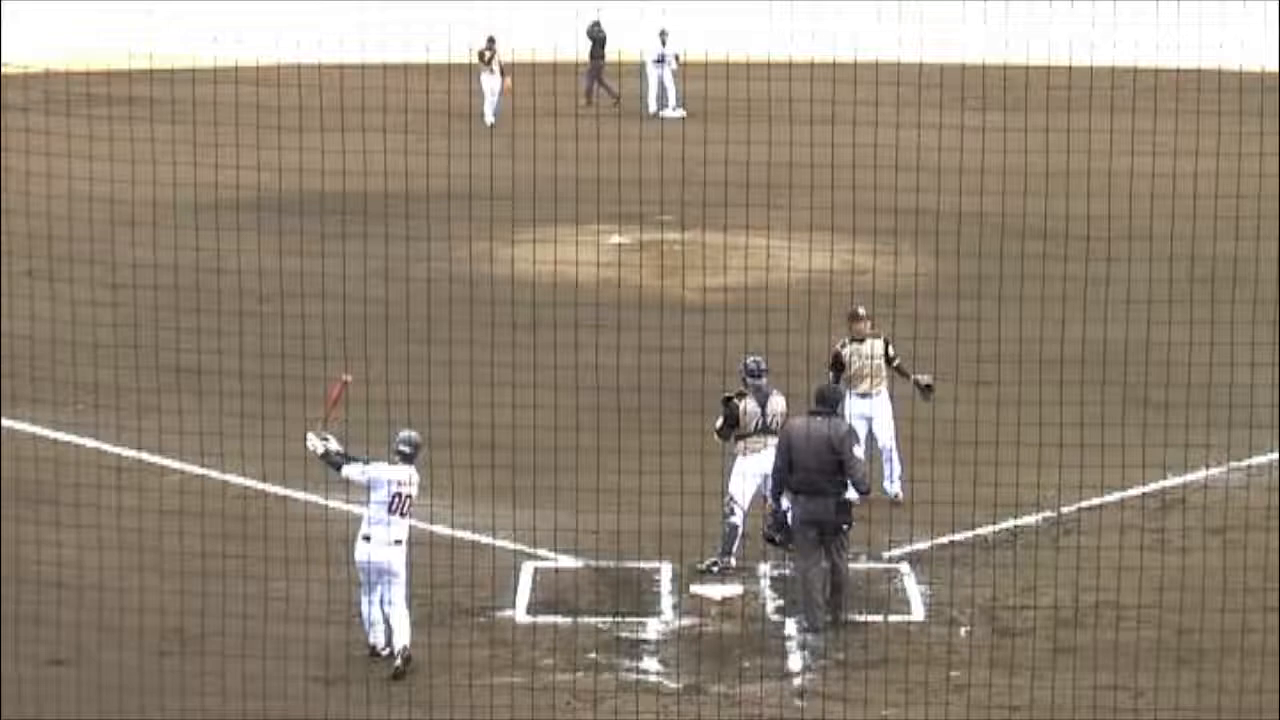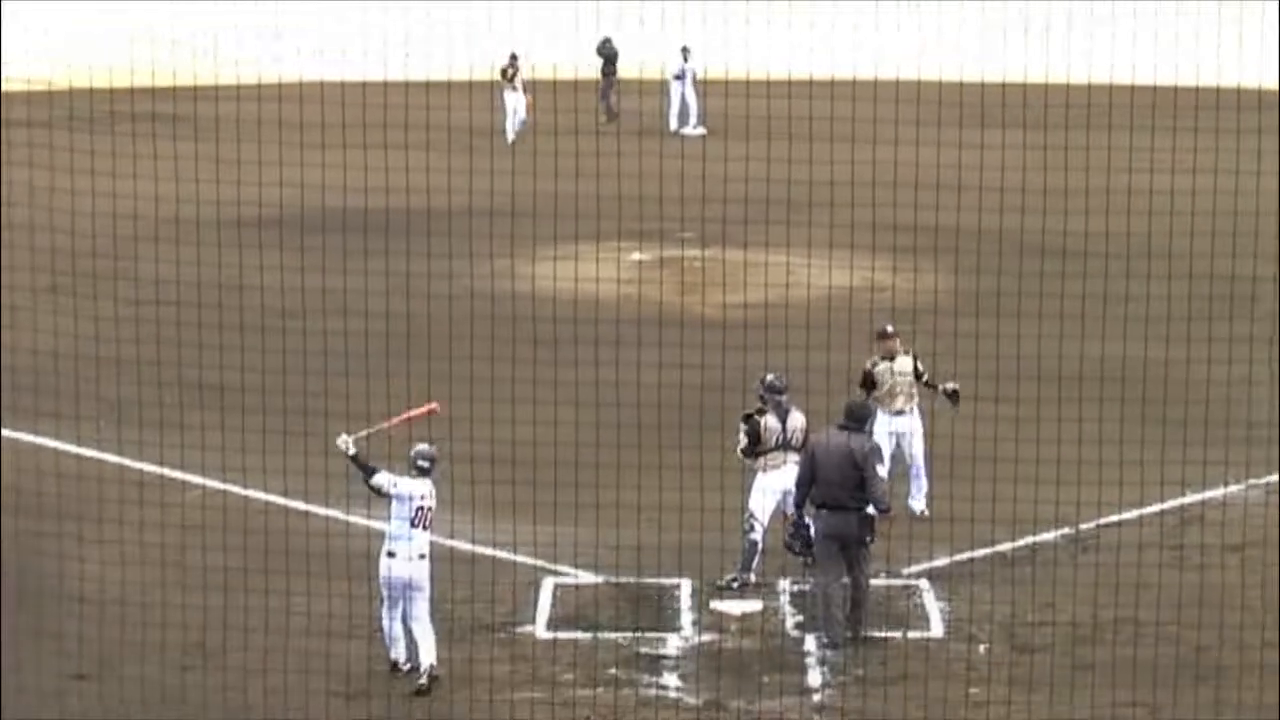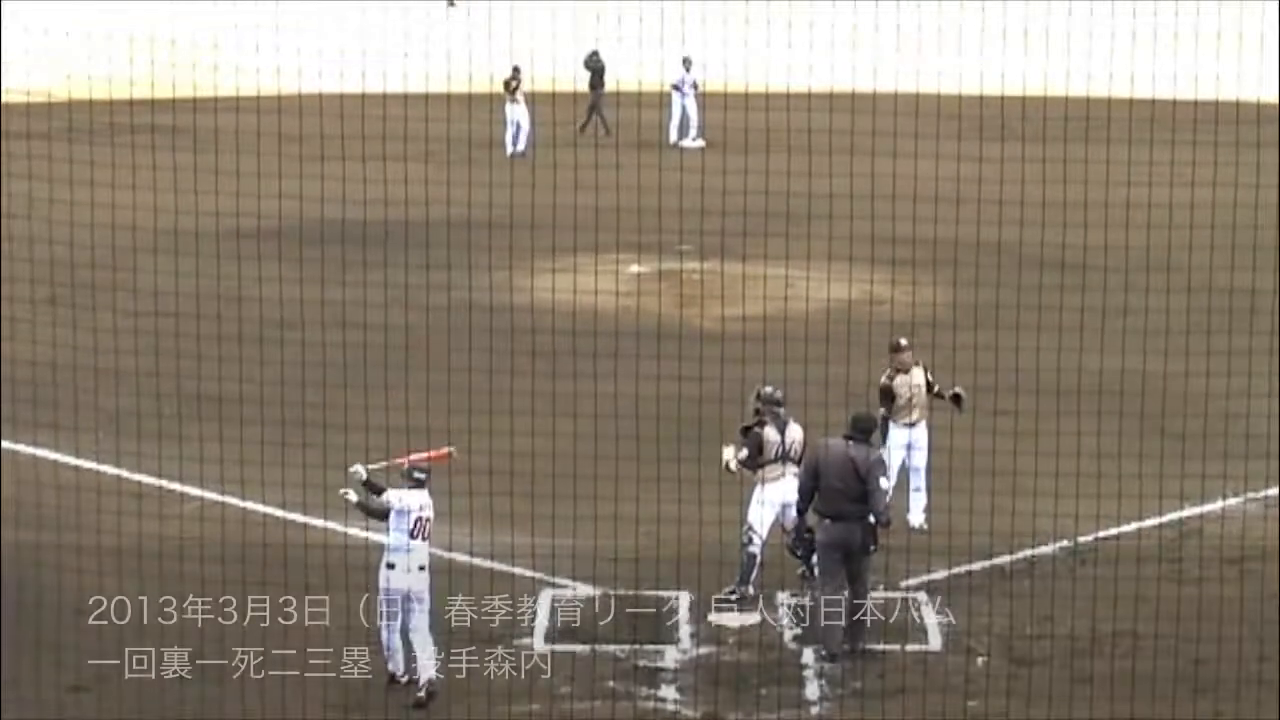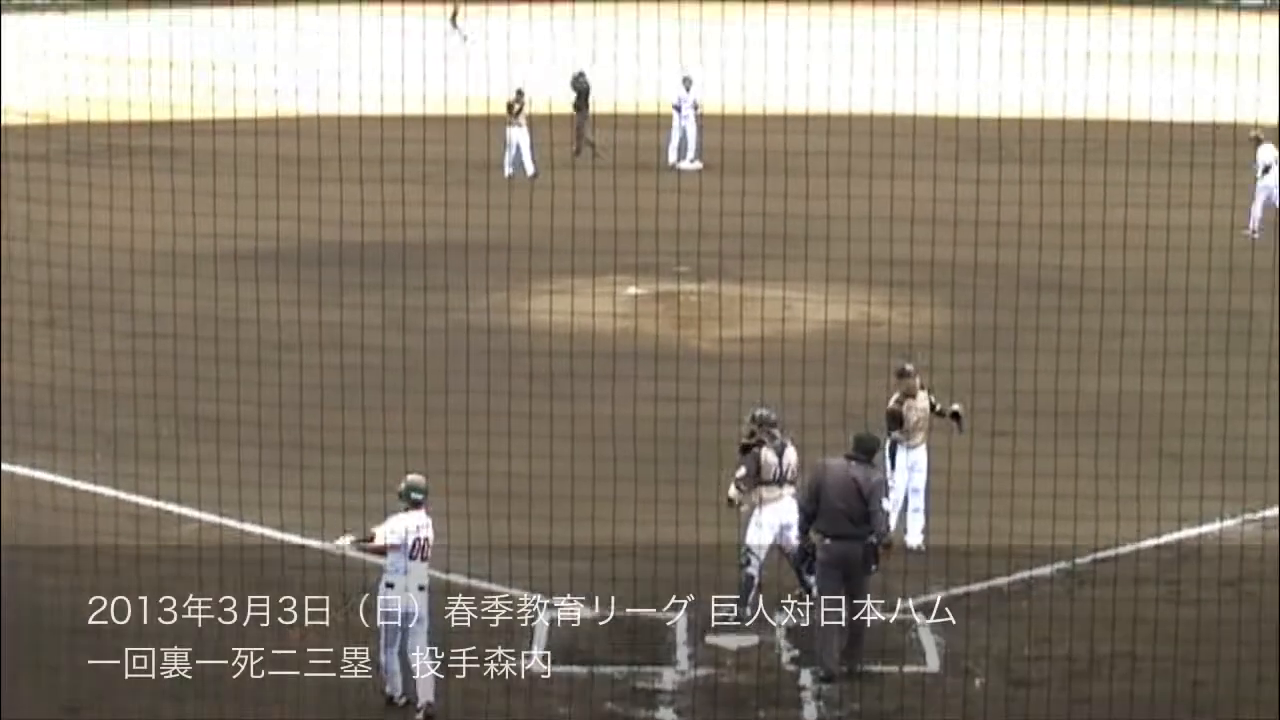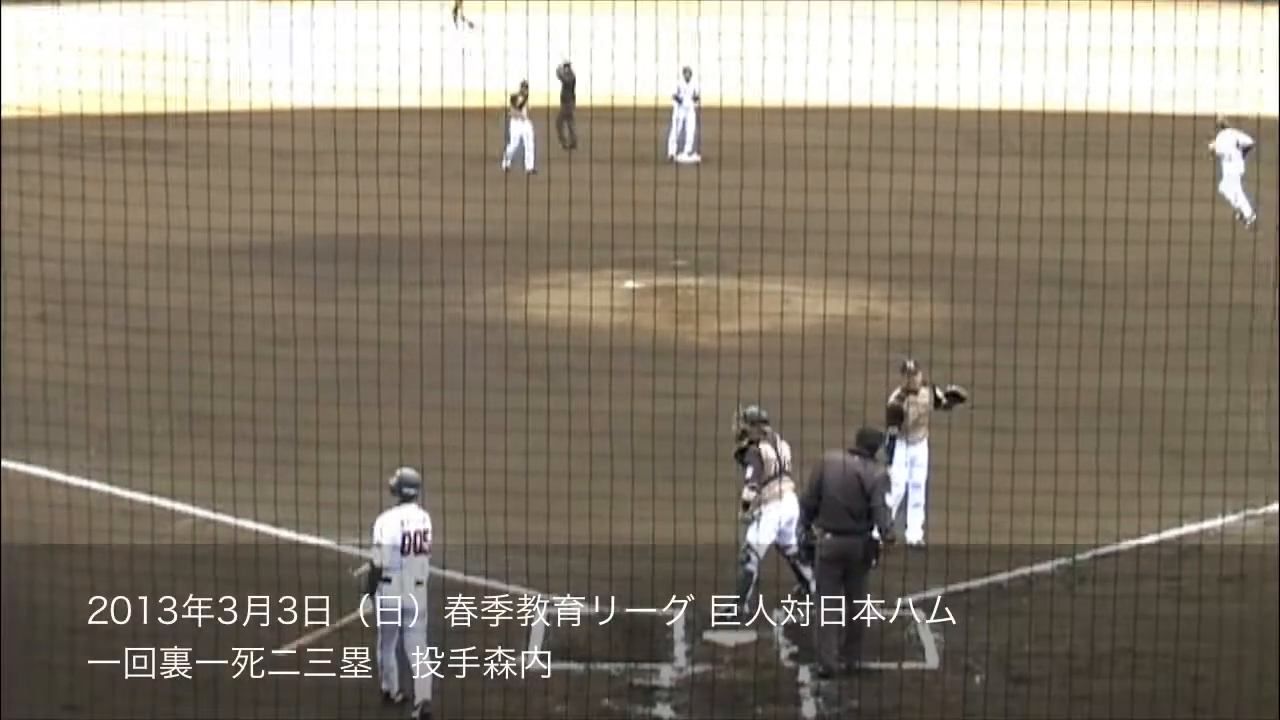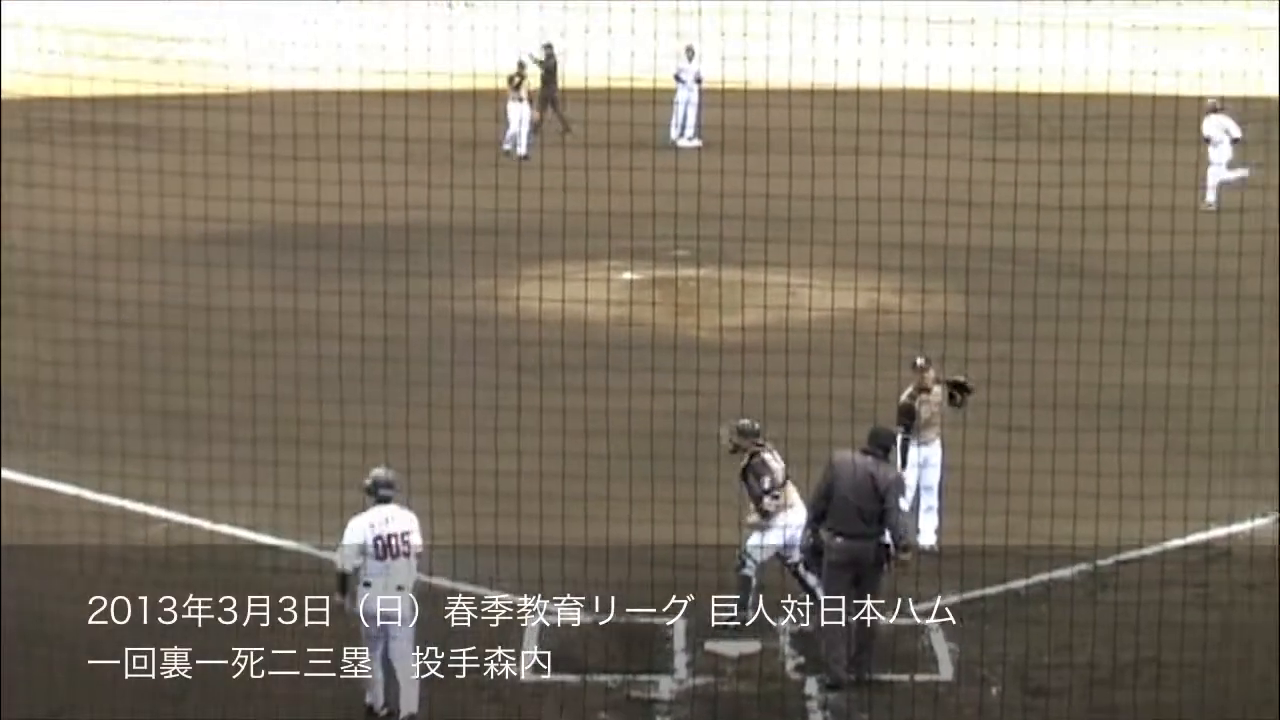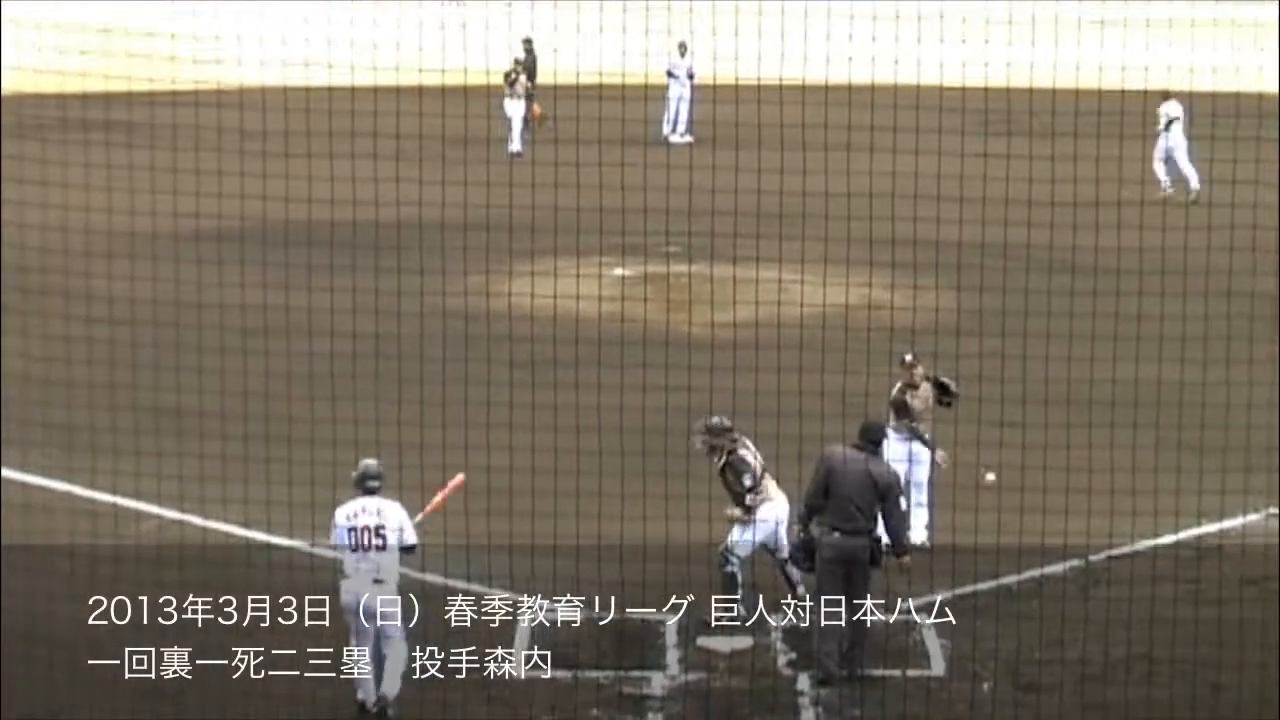
dt=0.2s
person 1, frame 1
left shoulder: (792, 427)
right shoulder: (842, 429)
left elbow: (780, 468)
right elbow: (853, 466)
left wrist: (775, 497)
right wrist: (863, 489)
left hip: (802, 503)
right hip: (834, 505)
left knee: (808, 563)
right knee: (837, 561)
left ankle: (814, 620)
right ankle: (836, 613)
person 1, frame 2
left shoulder: (818, 440)
right shoulder: (868, 446)
left elbow: (804, 479)
right elbow: (874, 483)
left wrist: (798, 508)
right wrist: (882, 507)
left hip: (825, 517)
right hip: (856, 519)
left knee: (828, 578)
right knee: (859, 576)
left ankle: (833, 634)
right ankle: (856, 627)
person 1, frame 3
left shoulder: (823, 448)
right shoulder: (872, 457)
left elbow: (805, 486)
right elbow: (877, 493)
left wrist: (800, 513)
right wrist: (882, 519)
left hip: (828, 528)
right hip: (858, 529)
left knee: (829, 589)
right knee: (859, 587)
left ankle: (831, 646)
right ankle: (855, 640)
person 1, frame 4
left shoulder: (825, 467)
right shoulder: (874, 478)
left elbow: (808, 504)
right elbow: (878, 513)
left wrist: (804, 530)
right wrist: (883, 539)
left hip: (829, 546)
right hip: (858, 549)
left knee: (828, 607)
right knee: (856, 606)
left ankle: (829, 666)
right ankle: (853, 661)
person 1, frame 5
left shoulder: (827, 461)
right shoulder: (877, 473)
left elbow: (809, 498)
right elbow: (880, 509)
left wrist: (806, 524)
right wrist: (887, 536)
left hip: (829, 541)
right hip: (859, 544)
left knee: (827, 603)
right knee: (856, 603)
left ankle: (827, 663)
right ankle: (851, 658)
person 1, frame 6
left shoulder: (839, 461)
right shoulder: (890, 476)
left elbow: (819, 499)
right elbow: (893, 514)
left wrist: (813, 526)
right wrist: (902, 546)
left hip: (838, 544)
right hip: (870, 548)
left ankle: (836, 673)
right ankle: (861, 668)
person 1, frame 7
left shoulder: (832, 456)
right shoulder: (886, 474)
left elbow: (814, 495)
right elbow: (894, 516)
left wrist: (804, 521)
right wrist: (902, 551)
left hip: (832, 540)
right hip: (863, 543)
left knee: (827, 605)
right knee: (858, 605)
left ankle: (828, 669)
right ankle: (853, 664)
person 2, frame 1
left shoulder: (384, 471)
right shoulder: (413, 475)
left elbow: (348, 471)
left wrist: (322, 451)
right wrist: (340, 451)
left hip: (369, 547)
right hip: (396, 549)
left knee: (370, 596)
right knee: (396, 603)
left ankle: (378, 644)
right ankle: (401, 648)
person 2, frame 2
left shoulder: (406, 486)
right shoulder: (428, 487)
left elbow: (378, 479)
right elbow: (385, 490)
left wrist: (352, 455)
right wrist: (360, 465)
left hip: (393, 562)
right hip: (419, 563)
left knee: (391, 612)
right knee: (419, 616)
left ankle: (399, 659)
right ankle: (428, 665)
person 2, frame 3
left shoulder: (406, 497)
right shoulder: (424, 499)
left elbow: (386, 496)
right elbow: (384, 512)
left wrist: (364, 479)
right wrist: (358, 500)
left hip: (394, 574)
right hip: (420, 576)
left knee: (391, 626)
right knee: (420, 631)
left ankle: (397, 673)
right ankle: (428, 680)
person 2, frame 4
left shoulder: (399, 521)
right shoulder: (426, 521)
left elbow: (383, 543)
left wrist: (354, 543)
right wrist: (360, 543)
left hip: (392, 594)
right hip: (419, 595)
left knee: (389, 646)
right knee: (419, 650)
left ankle: (395, 693)
person 2, frame 5
left shoulder: (387, 519)
right shoulder: (424, 517)
left elbow: (378, 562)
left wrist: (368, 596)
left hip: (389, 589)
right hip: (417, 590)
left knee: (387, 644)
right knee: (417, 648)
left ankle: (391, 691)
person 2, frame 6
left shoulder: (359, 522)
right shoulder: (408, 517)
left elbow: (344, 565)
right elbow: (416, 555)
left wrist: (341, 592)
left hip: (370, 595)
right hip: (401, 595)
left knee: (372, 651)
right knee: (403, 654)
person 2, frame 7
left shoulder: (341, 512)
right shoulder: (394, 509)
left elbow: (338, 547)
right elbow: (410, 547)
right wrist: (398, 534)
left hip: (351, 588)
right hip: (383, 589)
left knee: (361, 645)
right knee: (394, 646)
left ankle: (367, 699)
right ankle: (386, 696)
person 3, frame 1
left shoulder: (738, 402)
right shoulder: (779, 398)
left elbow: (722, 433)
right elbow: (783, 429)
left wrist: (728, 415)
left hip: (749, 460)
right hip: (773, 456)
left knee: (734, 508)
left ankle: (725, 558)
person 3, frame 2
left shoulder: (759, 419)
right shoulder: (798, 415)
left elbow: (746, 452)
right elbow: (802, 447)
left wrist: (743, 434)
left hip: (769, 476)
right hip: (793, 472)
left knee: (754, 525)
left ankle: (745, 574)
person 3, frame 3
left shoulder: (758, 431)
right shoulder: (795, 427)
left elbow: (744, 461)
right elbow: (798, 458)
left wrist: (729, 457)
left hip: (769, 489)
right hip: (791, 484)
left knee: (752, 537)
left ankle: (744, 588)
person 3, frame 4
left shoulder: (756, 452)
right shoulder: (789, 448)
left elbow: (742, 482)
right elbow: (791, 479)
left wrist: (733, 501)
left hip: (767, 511)
right hip: (789, 506)
left knee: (750, 560)
right knee: (796, 552)
left ankle: (743, 609)
right ankle: (813, 590)
person 3, frame 5
left shoulder: (753, 450)
right shoulder: (778, 442)
left elbow: (752, 484)
left wrist: (746, 509)
left hip: (771, 509)
right hip: (790, 503)
left knee: (749, 557)
right knee: (792, 549)
left ankle: (742, 607)
right ankle: (810, 587)
person 3, frame 6
left shoulder: (757, 462)
right shoulder: (763, 451)
left elbow: (772, 495)
left wrist: (760, 518)
right wrist: (760, 511)
left hip: (780, 518)
right hip: (796, 511)
left knee: (747, 562)
right knee: (793, 558)
left ankle: (743, 614)
right ankle: (818, 595)
person 3, frame 7
left shoulder: (735, 460)
right shoulder: (740, 444)
left elbow: (754, 491)
left wrist: (742, 513)
right wrist: (741, 506)
left hip: (762, 511)
right hip: (778, 503)
left knee: (730, 557)
right knee: (781, 551)
left ankle: (733, 611)
right ankle: (798, 592)
person 4, frame 1
left shoulder: (881, 340)
right shoulder: (842, 349)
left elbow: (895, 362)
right elbow: (833, 380)
left wrist: (914, 378)
left hip: (880, 399)
right hip: (855, 401)
left knee: (888, 444)
right knee: (854, 447)
left ankle: (893, 485)
person 4, frame 2
left shoulder: (910, 356)
right shoulder: (873, 367)
left elbow: (922, 377)
right elbow: (863, 397)
left wrist: (941, 389)
left hip: (911, 416)
right hip: (886, 419)
left knee: (917, 461)
right knee: (879, 462)
left ankle: (918, 503)
person 4, frame 3
left shoulder: (920, 368)
right shoulder: (888, 381)
left elbow: (932, 388)
right elbow: (885, 415)
left wrist: (948, 395)
right wrist: (884, 444)
left hip: (919, 428)
right hip: (897, 430)
left knee: (919, 474)
right knee: (888, 473)
left ankle: (916, 517)
person 4, frame 4
left shoulder: (924, 391)
right shoulder: (896, 406)
left elbow: (934, 408)
right elbow: (893, 440)
left wrist: (948, 413)
right wrist: (892, 470)
left hip: (920, 450)
right hip: (900, 451)
left knee: (917, 494)
right knee: (896, 495)
left ankle: (914, 538)
person 4, frame 5
left shoulder: (928, 389)
right shoulder: (897, 401)
left elbow: (942, 403)
right elbow: (892, 436)
left wrist: (951, 399)
right wrist: (890, 464)
left hip: (923, 446)
right hip: (903, 447)
left knee: (921, 490)
right knee: (896, 490)
left ankle: (914, 535)
person 4, frame 6
left shoulder: (942, 386)
right shoulder: (908, 400)
left elbow: (959, 403)
right elbow: (905, 437)
left wrist: (963, 392)
right wrist: (903, 468)
left hip: (934, 445)
right hip: (911, 446)
left knee: (931, 491)
right knee: (905, 492)
left ankle: (927, 538)
person 4, frame 7
left shoulder: (930, 382)
right shoulder: (899, 395)
left elbow: (947, 402)
right elbow: (911, 428)
left wrist: (949, 393)
right wrist: (934, 450)
left hip: (921, 441)
right hip: (897, 440)
left knee: (920, 487)
left ankle: (919, 535)
right ankle: (884, 536)
